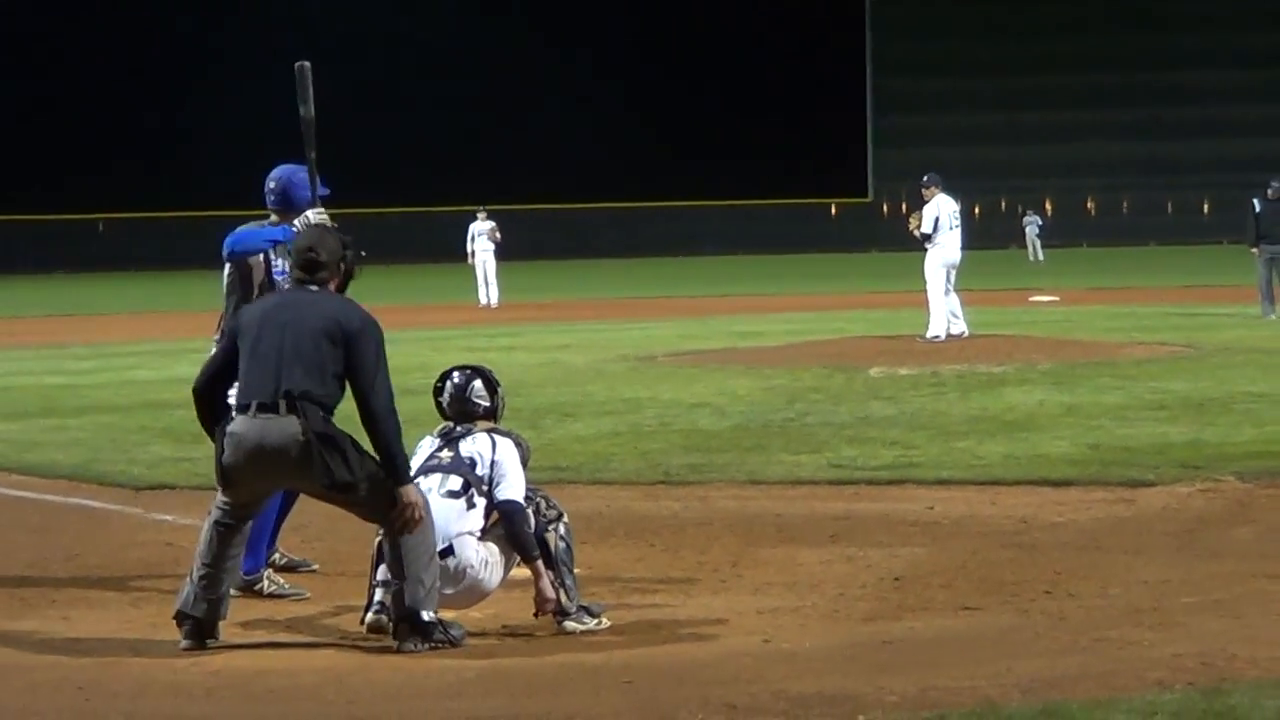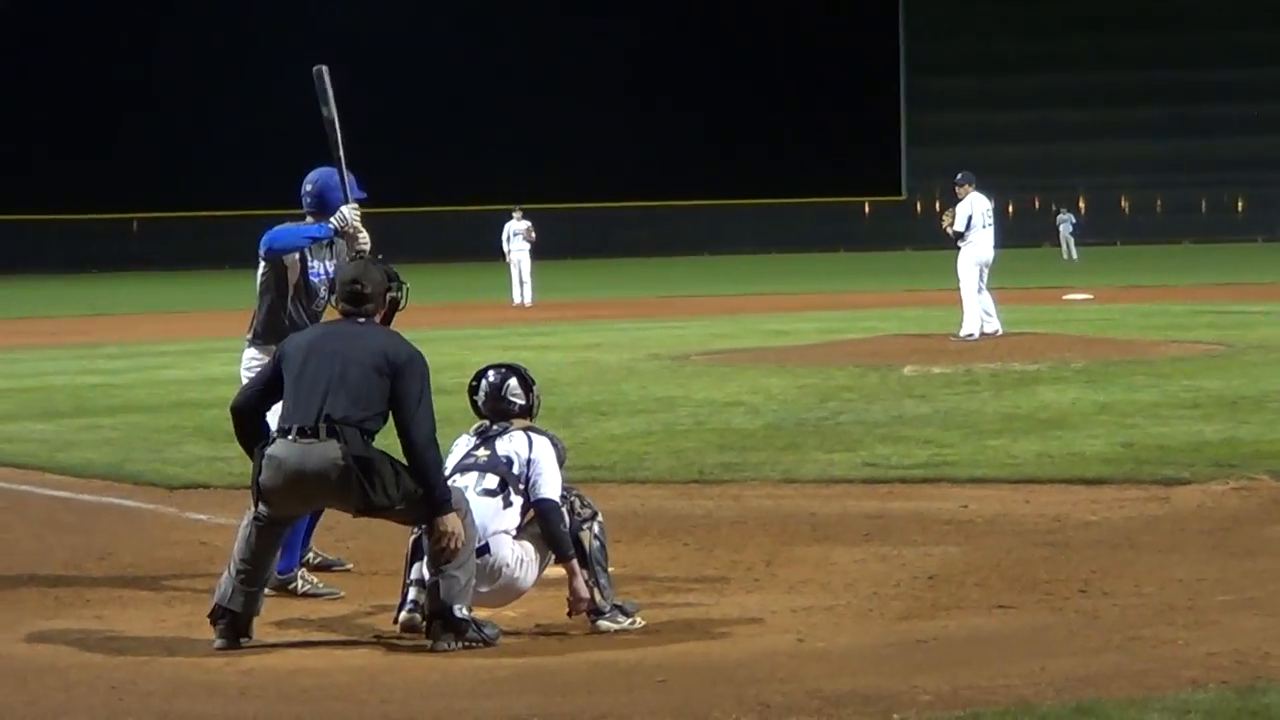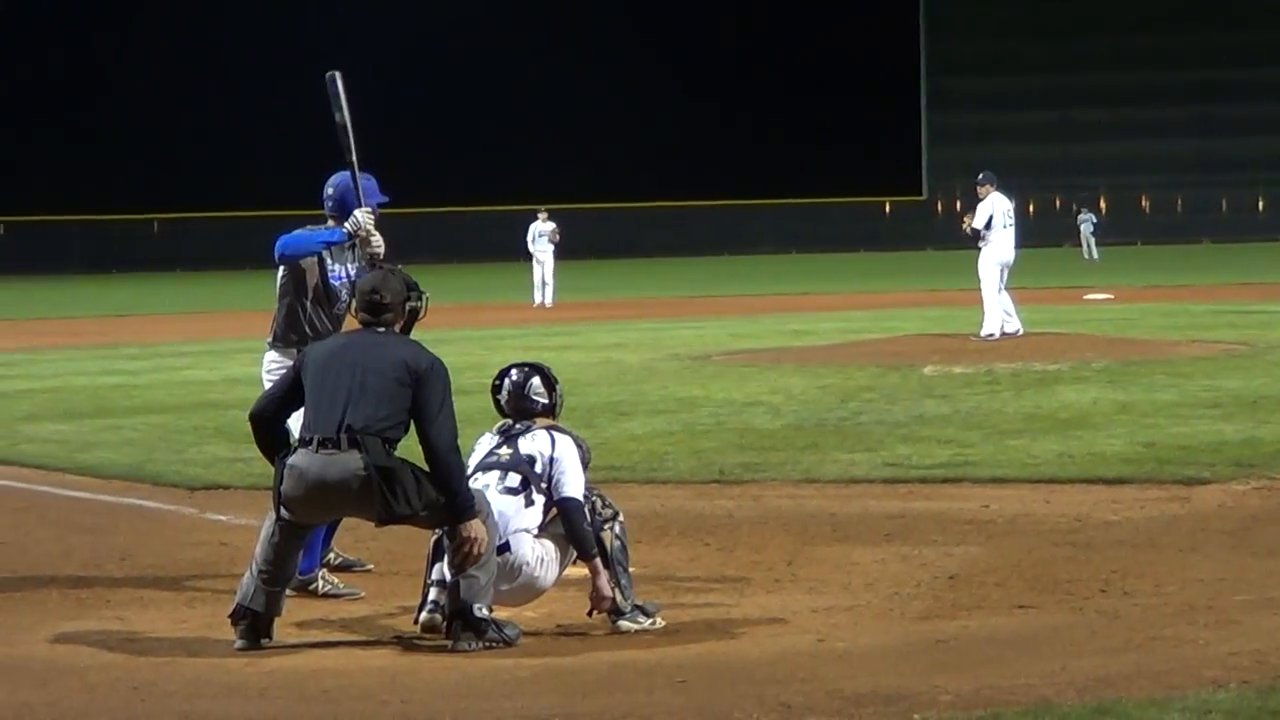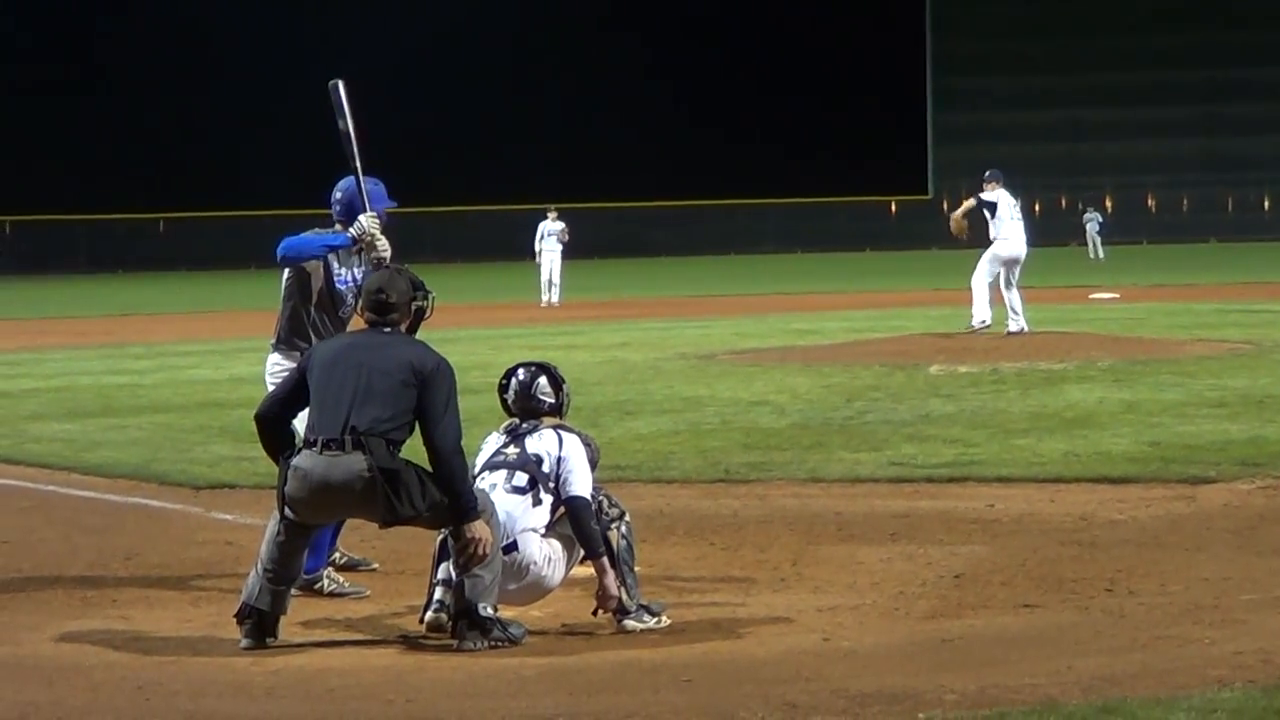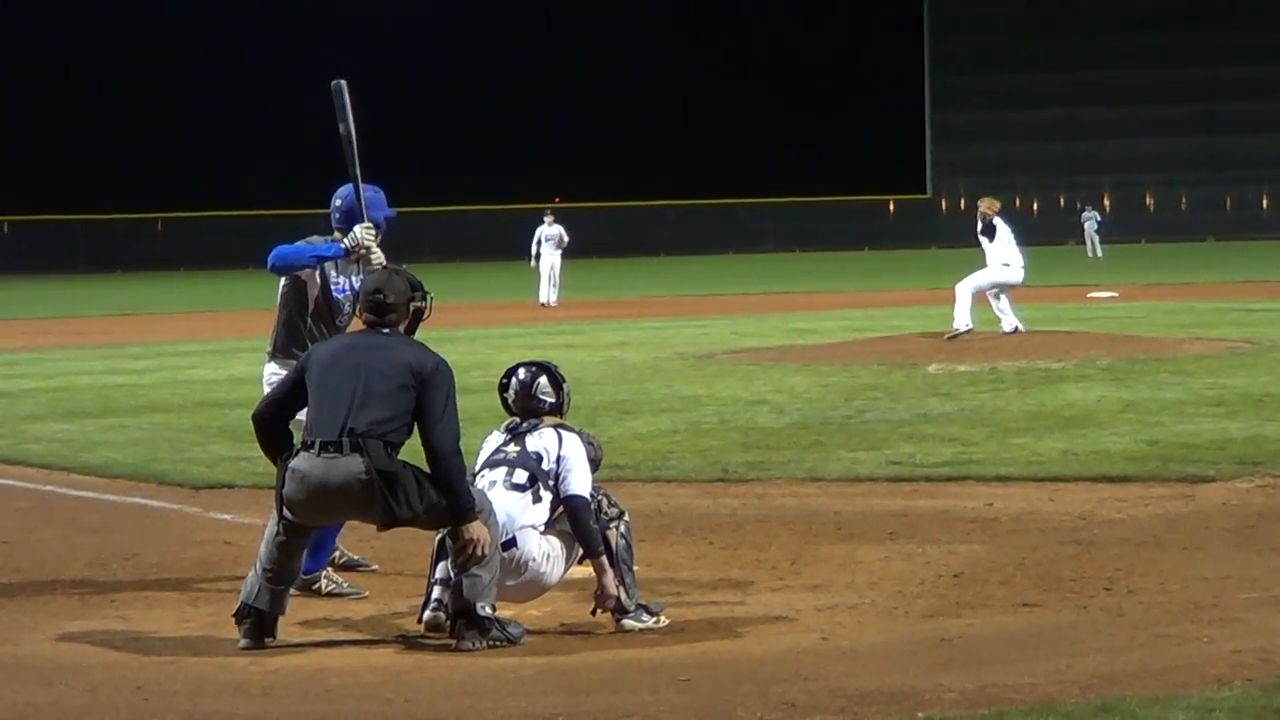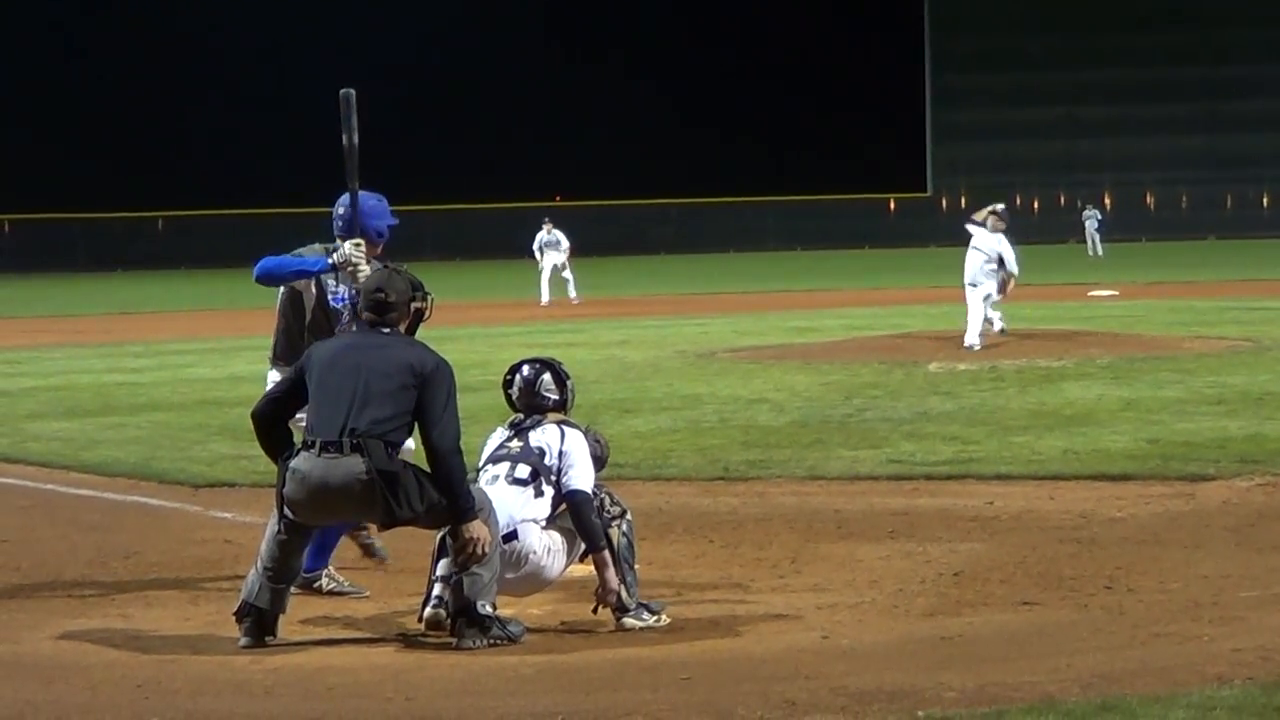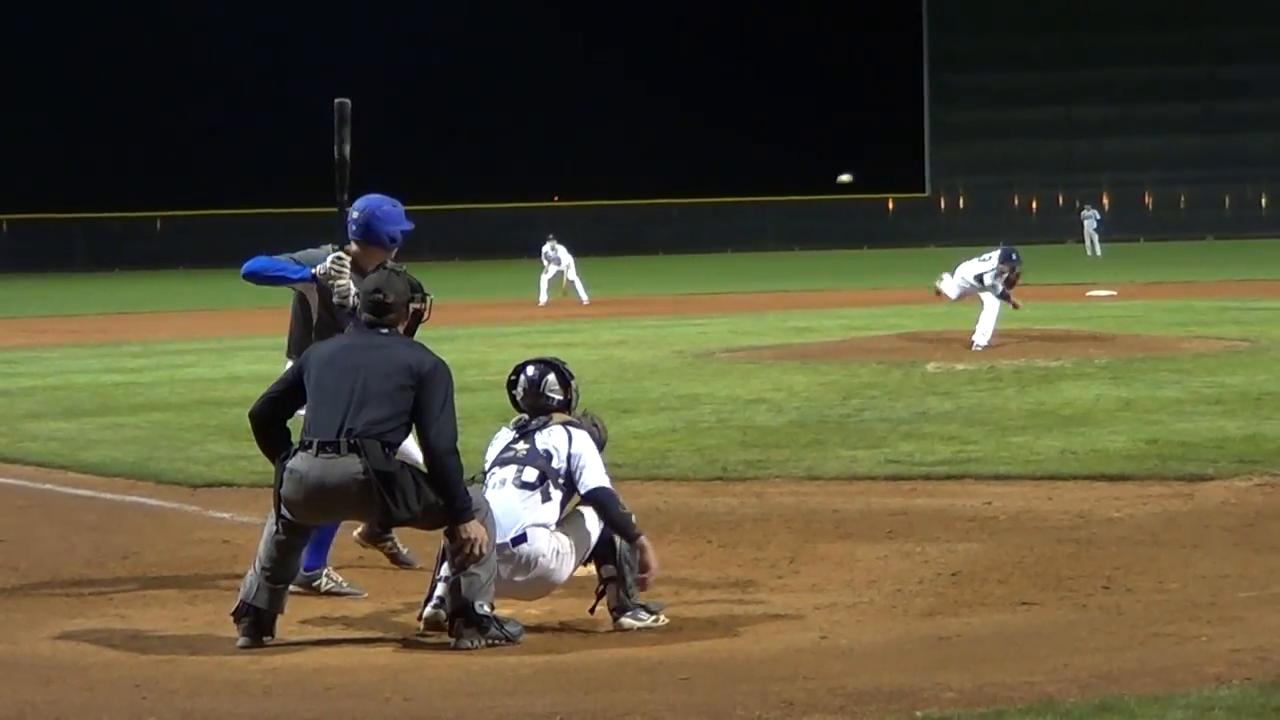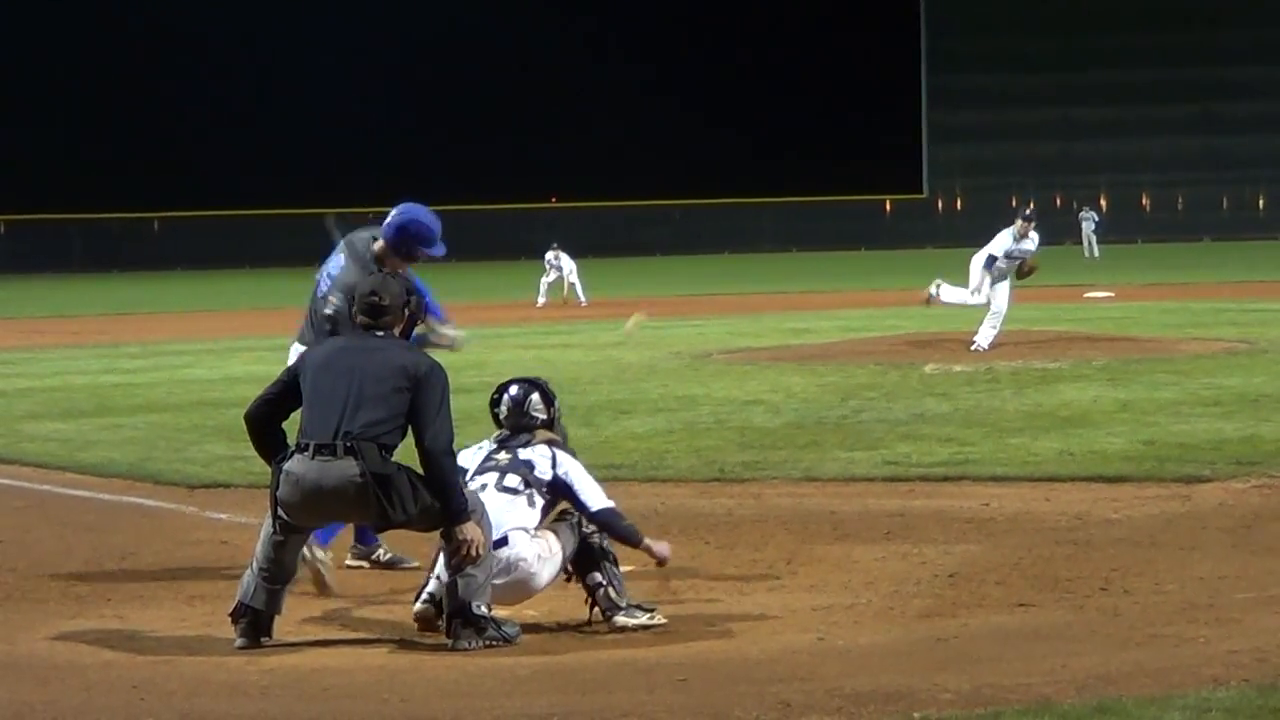
dt=0.3s
person 1, frame 1
left shoulder: (298, 242)
right shoulder: (252, 237)
right elbow: (232, 246)
right wrist: (295, 230)
left ankle: (266, 550)
right ankle: (250, 573)
person 1, frame 2
left shoulder: (335, 244)
right shoulder: (288, 239)
right elbow: (271, 244)
left wrist: (360, 254)
right wrist: (331, 227)
right hip: (271, 364)
left ankle: (300, 550)
right ankle: (284, 572)
person 1, frame 3
left shoulder: (354, 246)
right shoulder: (310, 243)
right elbow: (283, 249)
left wrist: (376, 258)
right wrist: (345, 233)
right hip: (292, 366)
left ankle: (321, 550)
right ankle: (305, 573)
person 1, frame 4
left shoulder: (361, 252)
right shoulder: (315, 245)
right elbow: (285, 251)
left wrist: (383, 261)
right wrist: (350, 237)
right hip: (296, 369)
left ankle: (326, 549)
right ankle: (311, 572)
person 1, frame 5
left shoulder: (359, 259)
right shoulder: (315, 252)
right elbow: (276, 259)
left wrist: (378, 273)
right wrist: (343, 250)
right hip: (292, 377)
left ankle: (326, 546)
right ankle: (311, 573)
person 1, frame 6
left shoulder: (364, 267)
right shoulder: (311, 260)
right elbow: (263, 271)
right wrist: (331, 263)
left knee: (399, 445)
left ankle: (354, 522)
right ankle: (312, 572)
person 1, frame 7
right shoulder: (319, 260)
right elbow: (252, 268)
left wrist: (353, 297)
right wrist: (313, 275)
left knee: (410, 458)
left ankle: (377, 532)
right ankle: (311, 572)
person 1, frame 8
left shoulder: (366, 240)
right shoulder: (357, 282)
left elbow: (411, 283)
left wrist: (437, 323)
right wrist: (426, 335)
left ankle: (366, 546)
right ankle: (317, 546)
person 2, frame 1
left shoulder: (253, 312)
right shoulder: (353, 318)
left elbow: (206, 387)
right elbow: (376, 404)
left wrist: (226, 441)
right wrist: (402, 479)
left hip: (244, 436)
right hip: (304, 436)
left knee: (228, 515)
right knee: (406, 507)
left ankle: (195, 621)
right ankle: (418, 623)
person 2, frame 2
left shoulder: (298, 341)
right shoulder: (399, 350)
left elbow: (244, 407)
right elbow: (418, 437)
left wrist: (266, 464)
right wrist: (443, 508)
left hip: (283, 462)
right hip: (343, 462)
left knee: (265, 514)
right knee: (452, 506)
left ankle: (229, 621)
right ankle: (452, 621)
person 2, frame 3
left shoulder: (318, 350)
right shoulder: (421, 360)
left elbow: (263, 414)
right elbow: (441, 445)
left wrist: (288, 469)
right wrist: (466, 514)
left hip: (304, 475)
right hip: (366, 473)
left knee: (286, 515)
right knee: (476, 509)
left ankle: (251, 620)
right ankle: (472, 621)
person 2, frame 4
left shoulder: (324, 350)
right shoulder: (427, 360)
left elbow: (268, 415)
right elbow: (444, 446)
left wrist: (294, 470)
right wrist: (469, 516)
left hip: (309, 476)
right hip: (371, 475)
left knee: (290, 516)
right knee: (479, 509)
left ankle: (256, 621)
right ankle: (477, 620)
person 2, frame 5
left shoulder: (322, 351)
right shoulder: (426, 362)
left elbow: (266, 416)
right elbow: (442, 447)
left wrist: (292, 470)
right wrist: (467, 516)
left hip: (307, 477)
right hip: (370, 477)
left knee: (289, 515)
right knee: (477, 508)
left ankle: (255, 620)
right ankle: (475, 620)
person 2, frame 6
left shoulder: (322, 350)
right shoulder: (427, 361)
left elbow: (265, 414)
right elbow: (443, 447)
left wrist: (293, 469)
right wrist: (467, 516)
left hip: (309, 479)
right hip: (371, 478)
left knee: (289, 515)
right knee: (477, 508)
left ankle: (255, 619)
right ankle: (475, 619)
person 2, frame 7
left shoulder: (321, 351)
right shoulder: (424, 362)
left elbow: (263, 414)
right elbow: (439, 447)
right wrist: (464, 517)
left hip: (305, 478)
right hip: (369, 478)
left knee: (287, 515)
right knee: (473, 507)
left ankle: (253, 620)
right ankle: (474, 620)
person 2, frame 8
left shoulder: (317, 353)
right shoulder: (421, 364)
left elbow: (258, 416)
right elbow: (436, 449)
right wrist: (461, 518)
left hip: (302, 481)
right hip: (364, 481)
left knee: (284, 515)
right knee: (470, 511)
left ankle: (251, 620)
right ankle: (471, 620)
person 3, frame 1
left shoulder: (426, 444)
right shoulder: (499, 443)
right elbow: (513, 516)
right wrist: (540, 577)
right hip: (467, 577)
right knee: (542, 508)
left ankle: (380, 607)
right ankle: (569, 611)
person 3, frame 2
left shoulder: (463, 443)
right shoulder: (535, 442)
right elbow: (549, 515)
right wrist: (575, 576)
right hip: (501, 575)
right knee: (576, 507)
left ankle: (414, 606)
right ankle: (603, 610)
person 3, frame 3
left shoulder: (485, 441)
right shoulder: (557, 440)
right elbow: (572, 513)
right wrist: (599, 575)
right hip: (523, 574)
right knee: (599, 508)
left ankle: (435, 606)
right ankle: (624, 610)
person 3, frame 4
left shoulder: (493, 441)
right shoulder: (565, 440)
right elbow: (580, 513)
right wrist: (605, 574)
right hip: (529, 572)
right knee: (605, 508)
left ankle: (441, 606)
right ankle: (629, 610)
person 3, frame 5
left shoulder: (494, 439)
right shoulder: (565, 439)
right elbow: (579, 511)
right wrist: (604, 572)
right hip: (529, 570)
right knee: (605, 507)
left ankle: (438, 605)
right ankle: (628, 609)
person 3, frame 6
left shoulder: (499, 436)
right shoulder: (568, 435)
right elbow: (580, 505)
right wrist: (607, 566)
right hip: (529, 562)
right knee: (607, 506)
left ankle: (439, 603)
right ankle: (628, 608)
person 3, frame 7
left shoulder: (503, 436)
right shoulder: (574, 436)
right elbow: (602, 497)
right wrist: (644, 547)
right hip: (538, 568)
right knee: (603, 511)
left ankle: (439, 605)
right ankle: (627, 608)
person 3, frame 8
left shoulder: (481, 449)
right shoulder: (557, 456)
right elbow: (604, 516)
right wrist: (650, 546)
right hip: (518, 570)
right knee: (582, 522)
left ankle: (431, 601)
right ankle: (617, 608)
